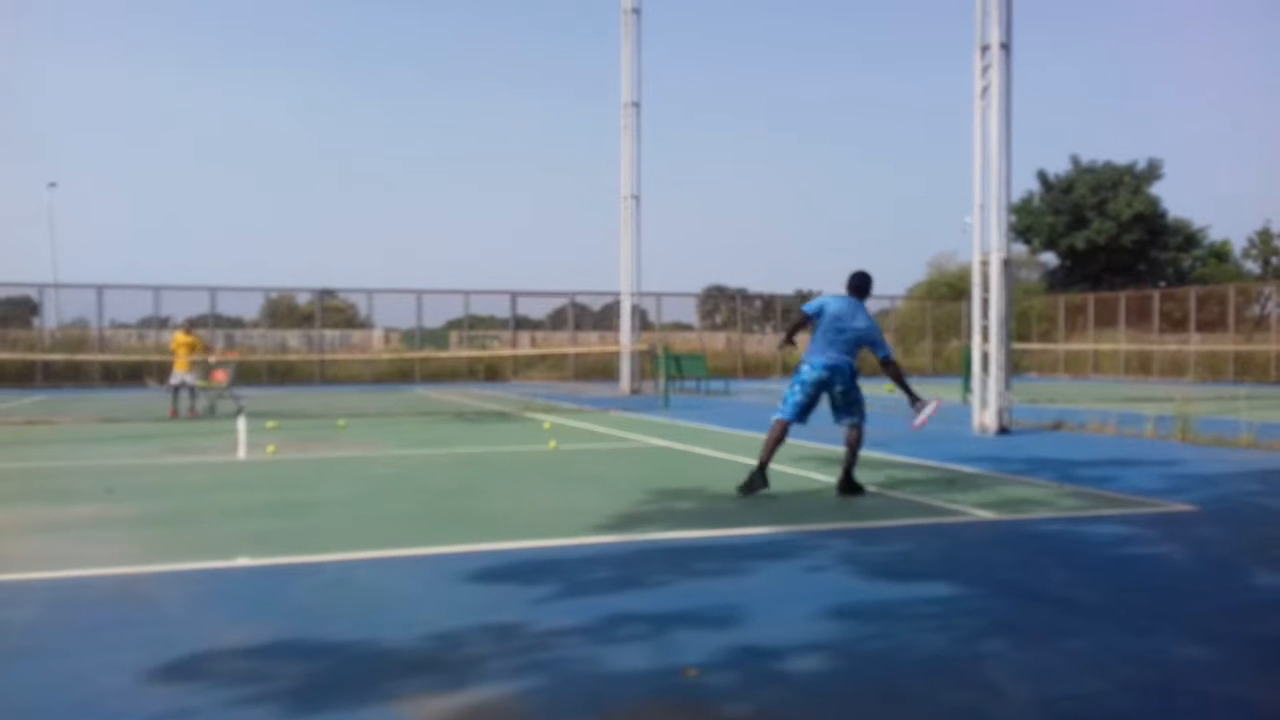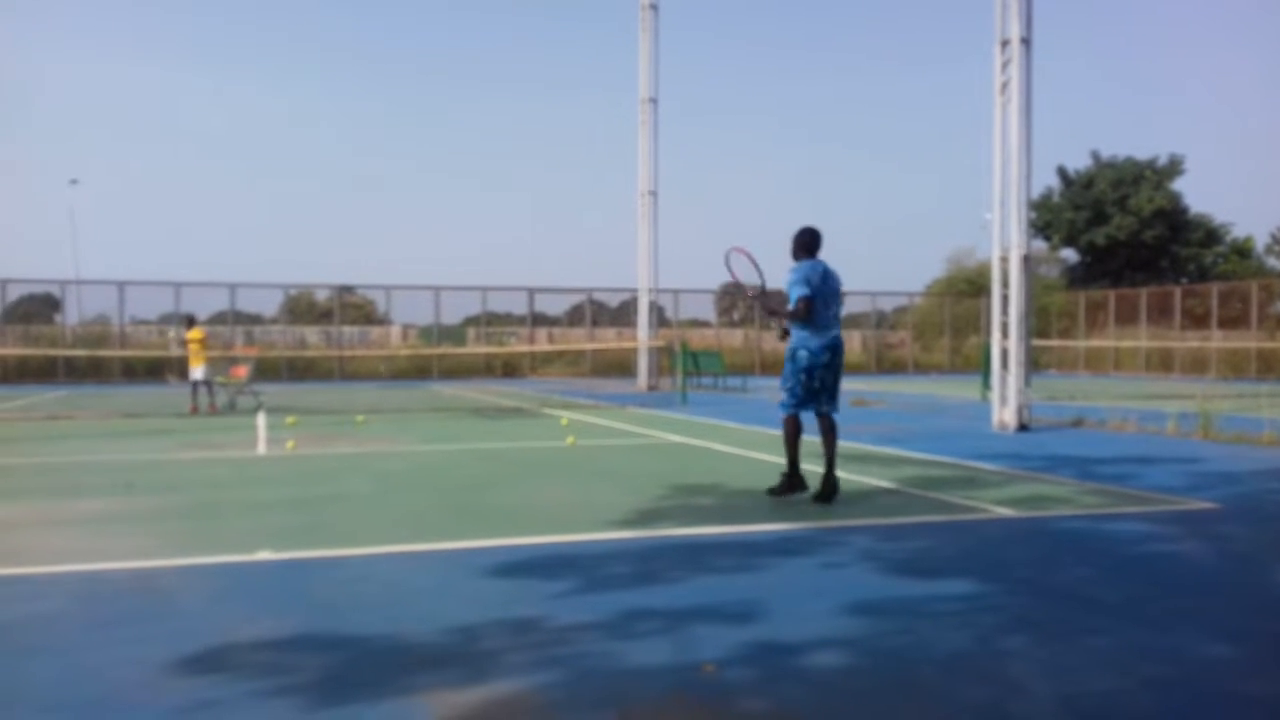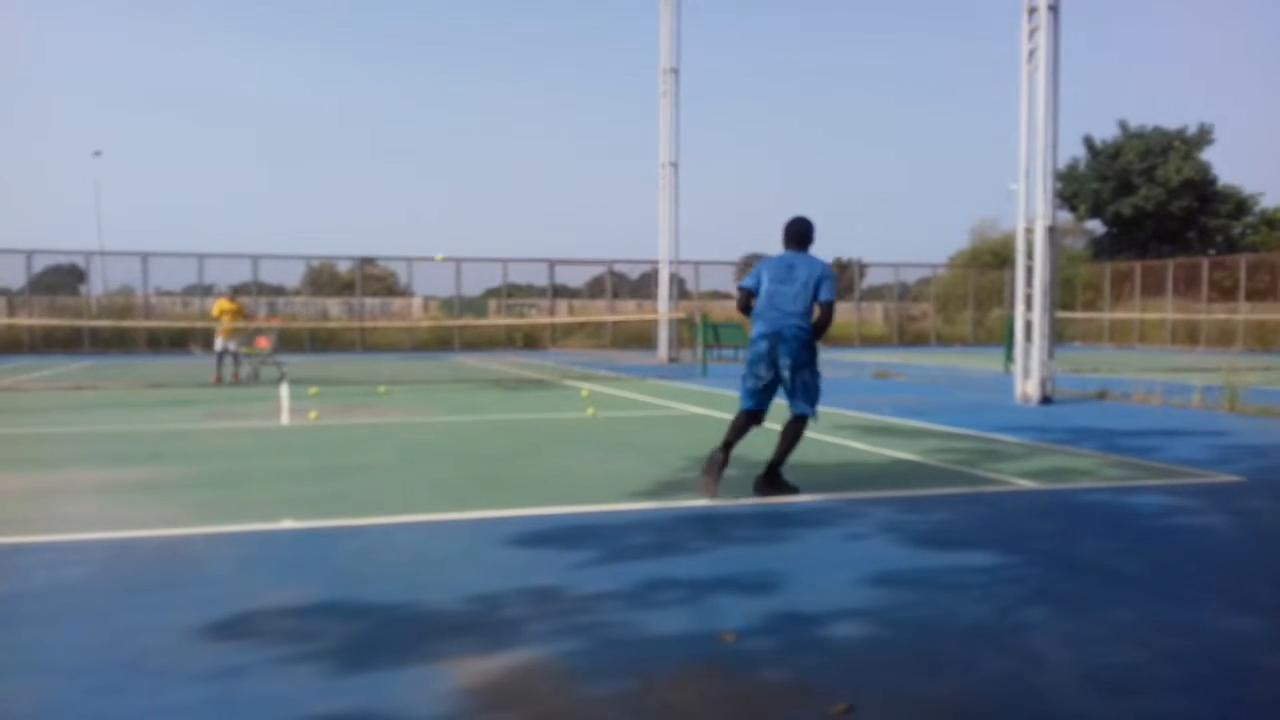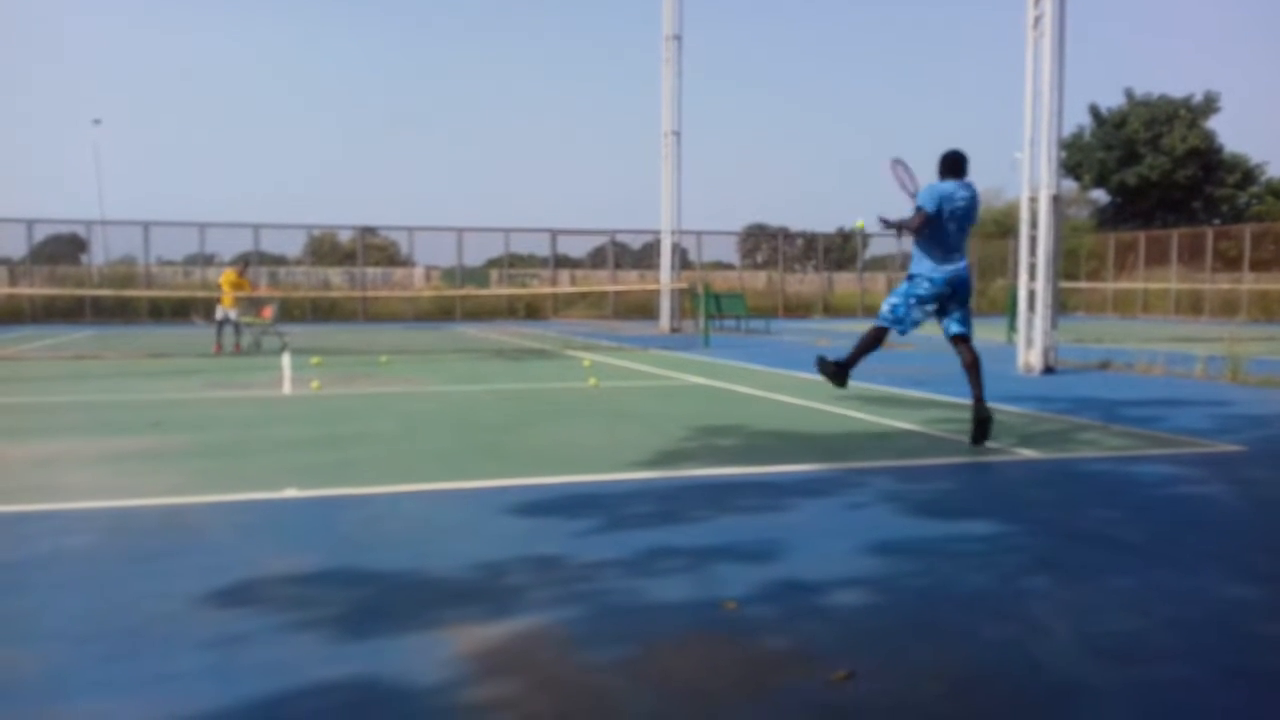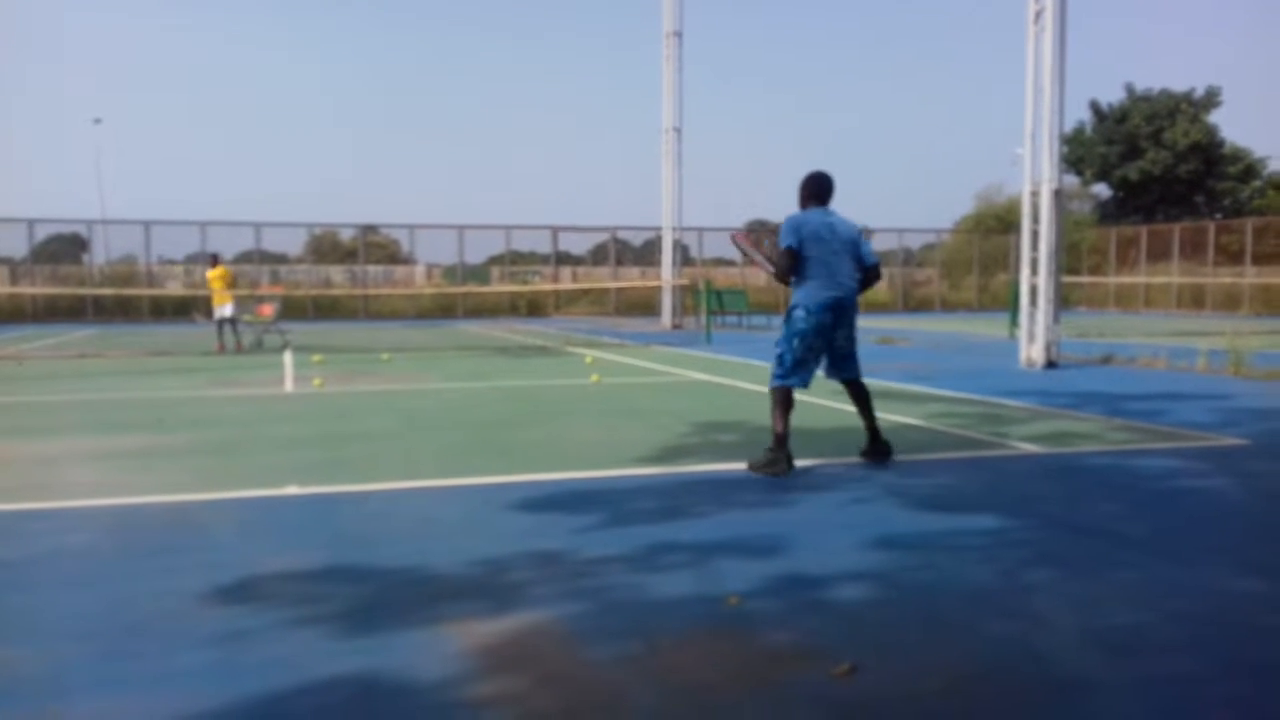
dt=1s
person 1, frame 1
left shoulder: (826, 300)
right shoulder: (869, 324)
left elbow: (799, 322)
right elbow: (889, 366)
left wrist: (788, 337)
right wrist: (911, 396)
left hip: (812, 365)
right hip: (842, 370)
left knee: (783, 418)
right knee: (853, 423)
left ankle: (761, 471)
right ankle: (846, 478)
person 1, frame 2
left shoulder: (800, 273)
right shoulder: (832, 275)
left elbow: (804, 311)
left wrist: (780, 313)
left hip: (807, 349)
right hip: (833, 345)
left knee: (792, 411)
right knee: (824, 413)
left ankle: (792, 475)
right ankle: (829, 478)
person 1, frame 3
left shoulder: (764, 266)
right shoulder: (821, 270)
left elbow: (742, 303)
right elbow: (826, 316)
left hip: (763, 339)
right hip: (796, 339)
left knee: (751, 409)
right knee: (801, 411)
left ankle: (722, 452)
right ankle: (770, 475)
person 1, frame 4
left shoulder: (935, 192)
right shoulder: (971, 194)
left elbow: (918, 226)
left wrist: (896, 223)
left hip: (929, 279)
right hip: (959, 278)
left knee: (884, 323)
right knee: (962, 342)
left ankle: (842, 369)
right ankle: (979, 408)
person 1, frame 5
left shoulder: (795, 223)
right shoulder: (850, 229)
left elbow: (784, 267)
right elbow: (873, 273)
left wrist: (783, 278)
left hip: (808, 307)
right hip: (844, 305)
left knee: (783, 380)
right knee: (850, 377)
left ankle: (780, 451)
right ankle: (877, 441)
